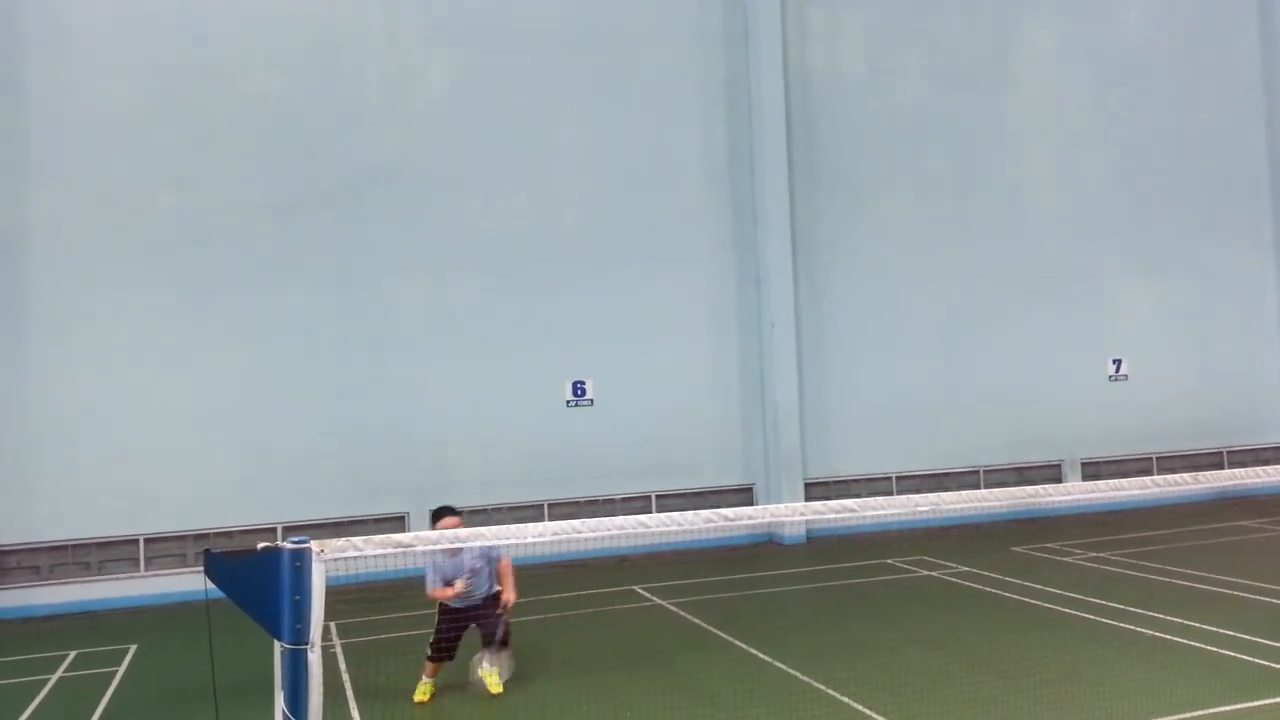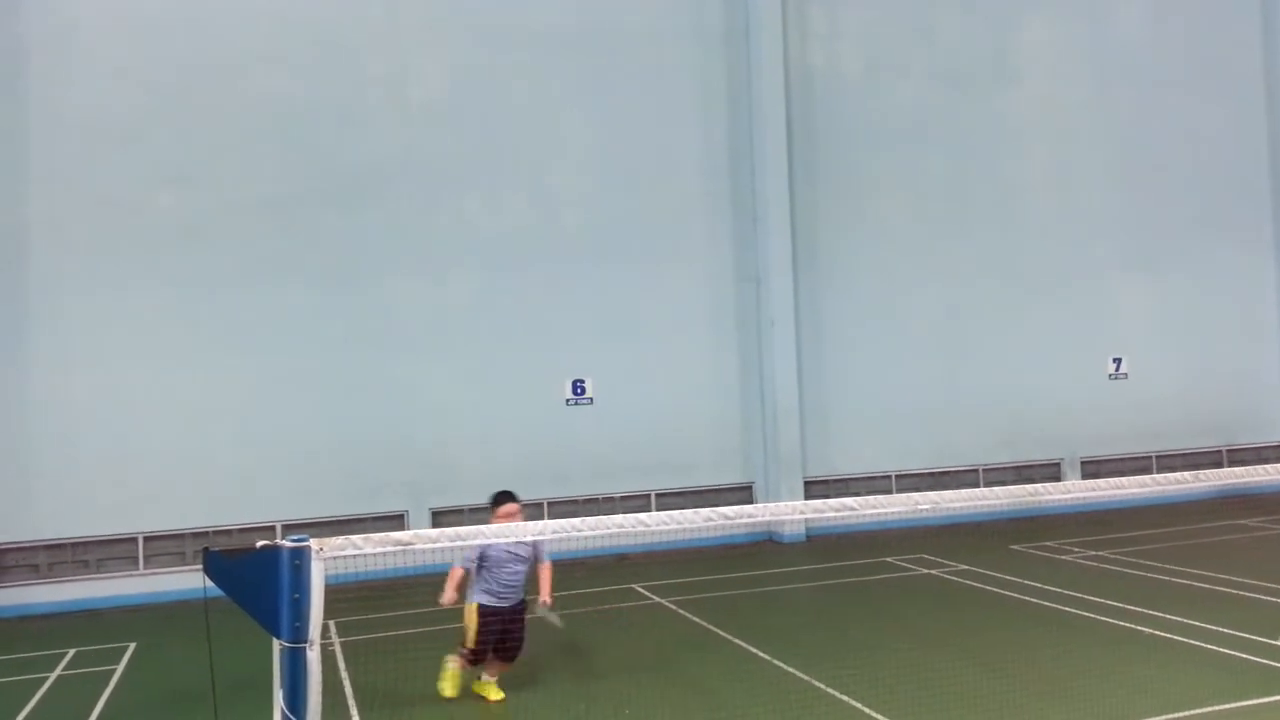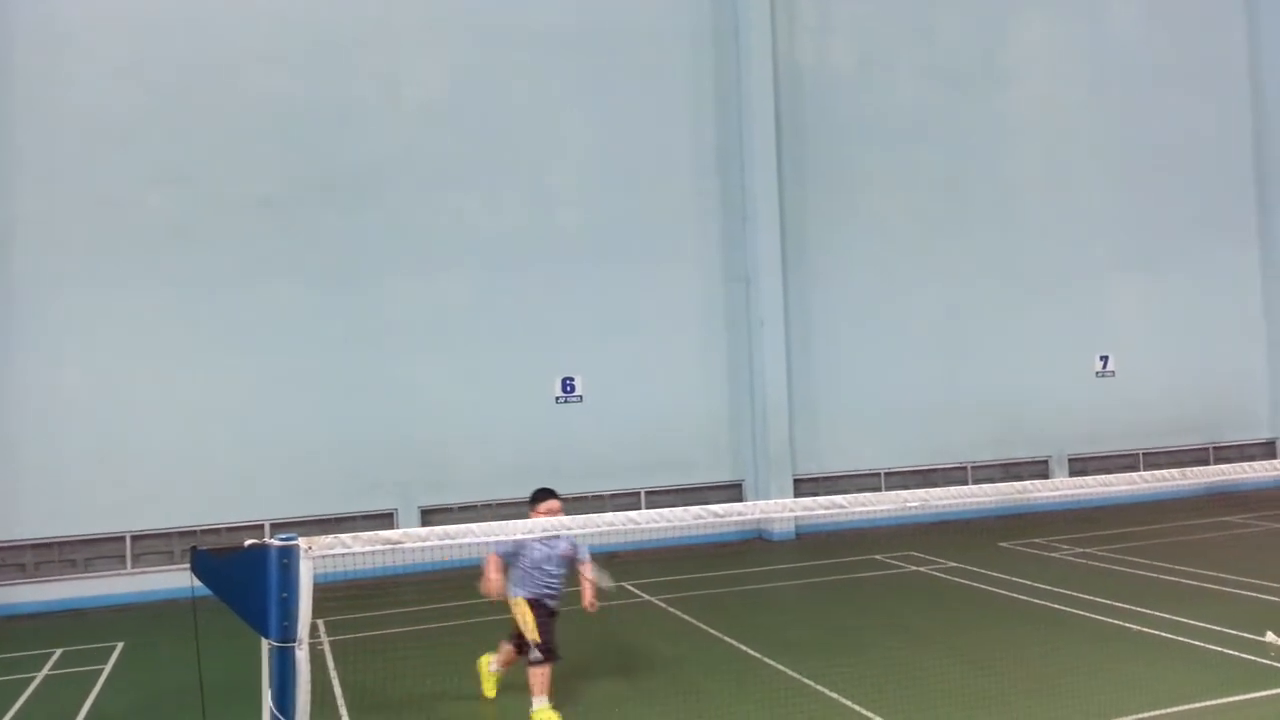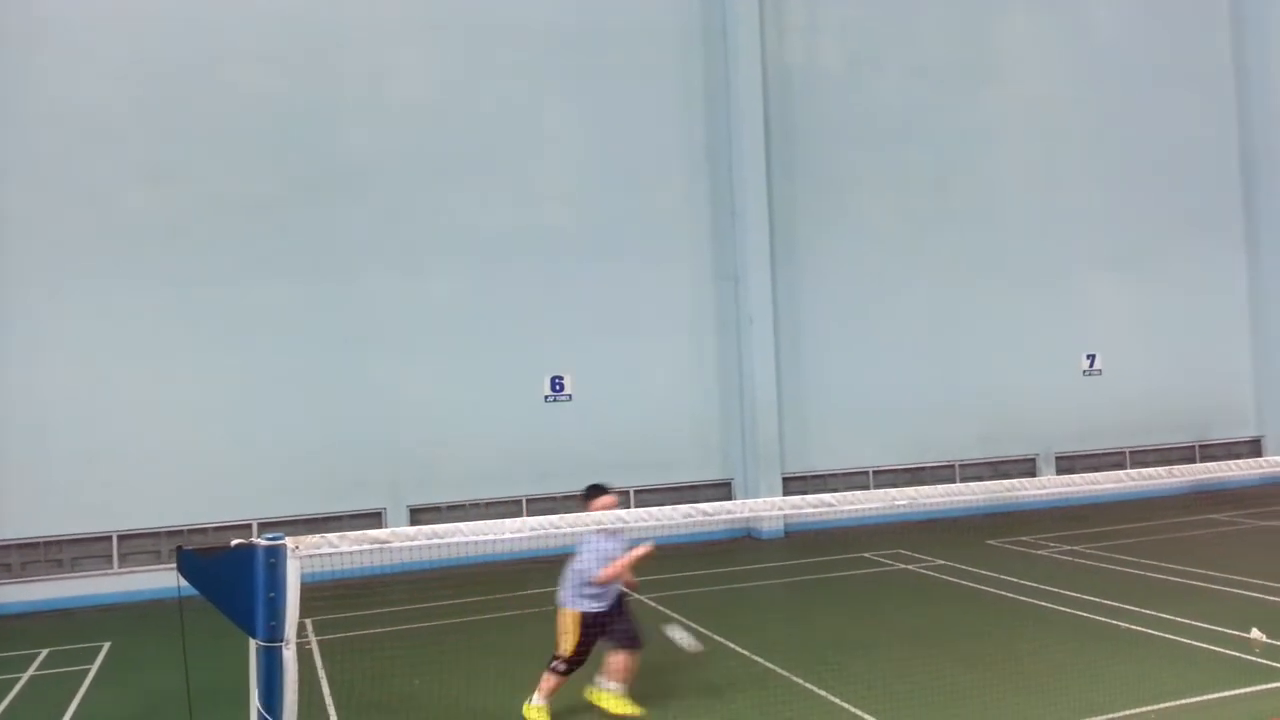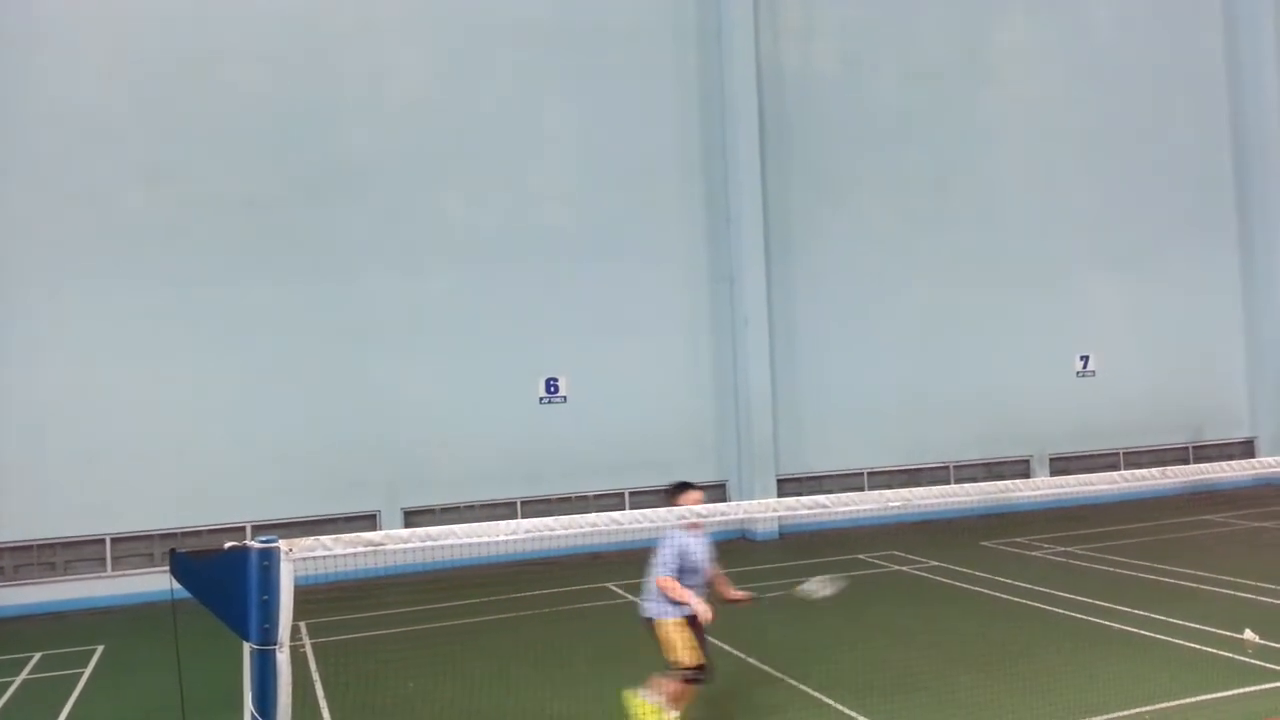
dt=0.2s
person 1, frame 1
left shoulder: (479, 542)
right shoulder: (436, 559)
left elbow: (502, 560)
right elbow: (432, 592)
left wrist: (509, 590)
right wrist: (452, 591)
left hip: (486, 598)
right hip: (454, 605)
left knee: (499, 636)
right knee: (438, 647)
left ankle: (490, 669)
right ankle: (427, 682)
person 1, frame 2
left shoulder: (530, 538)
right shoulder: (484, 541)
left elbow: (543, 562)
right elbow: (461, 566)
left wrist: (545, 591)
right wrist: (450, 590)
left hip: (515, 603)
right hip: (484, 602)
left knee: (510, 650)
right knee: (474, 651)
left ankle: (488, 681)
right ankle: (453, 665)
person 1, frame 3
left shoulder: (569, 537)
right shoulder: (521, 537)
left elbow: (584, 563)
right elbow: (495, 556)
left wrist: (588, 591)
right wrist: (493, 576)
left hip: (549, 601)
right hip: (526, 599)
left knee: (523, 643)
right knee: (541, 650)
left ankle: (492, 665)
person 1, frame 4
left shoulder: (613, 532)
right shoulder: (591, 541)
right elbow: (600, 576)
left wrist: (625, 578)
right wrist: (633, 555)
left hip: (609, 601)
right hip: (580, 605)
left knee: (628, 643)
right knee: (567, 661)
left ankle: (605, 690)
person 1, frame 5
left shoulder: (702, 537)
right shoulder: (673, 541)
left elbow: (709, 570)
right elbow: (662, 580)
left wrist: (727, 591)
right wrist: (694, 601)
left hip: (684, 613)
right hip: (667, 614)
left knee: (693, 669)
right knee: (691, 669)
right ankle: (647, 700)
